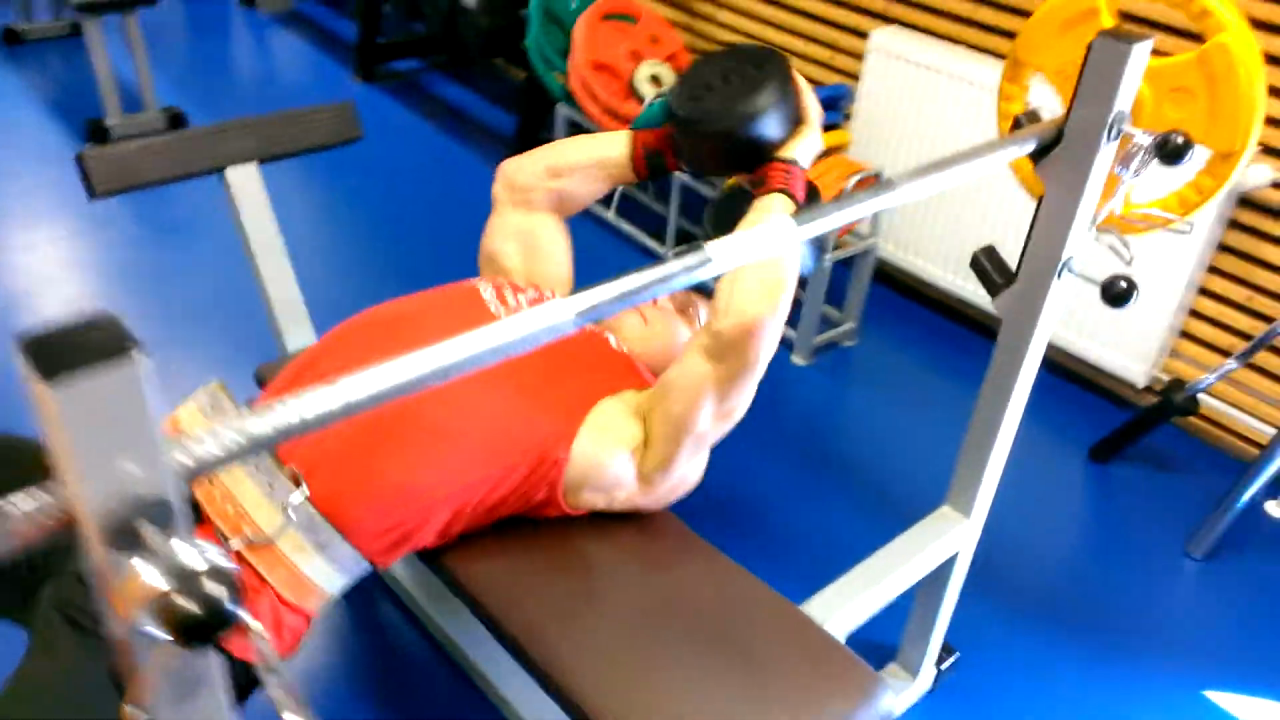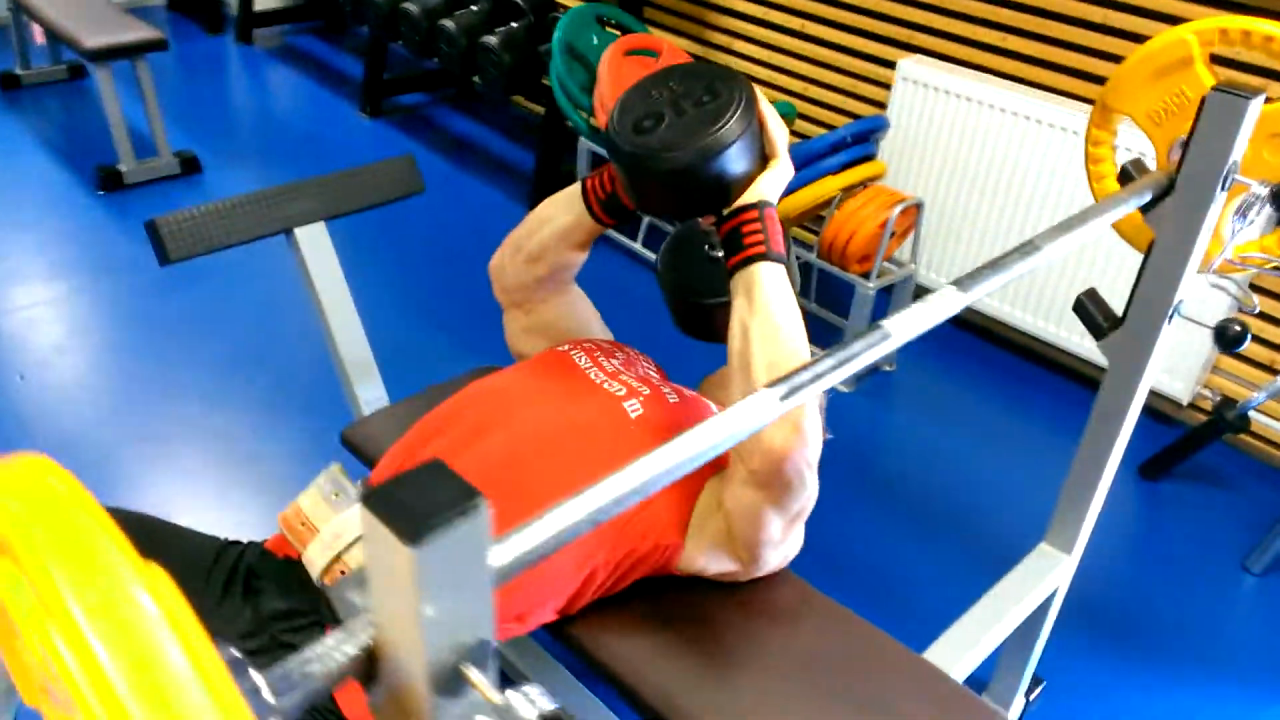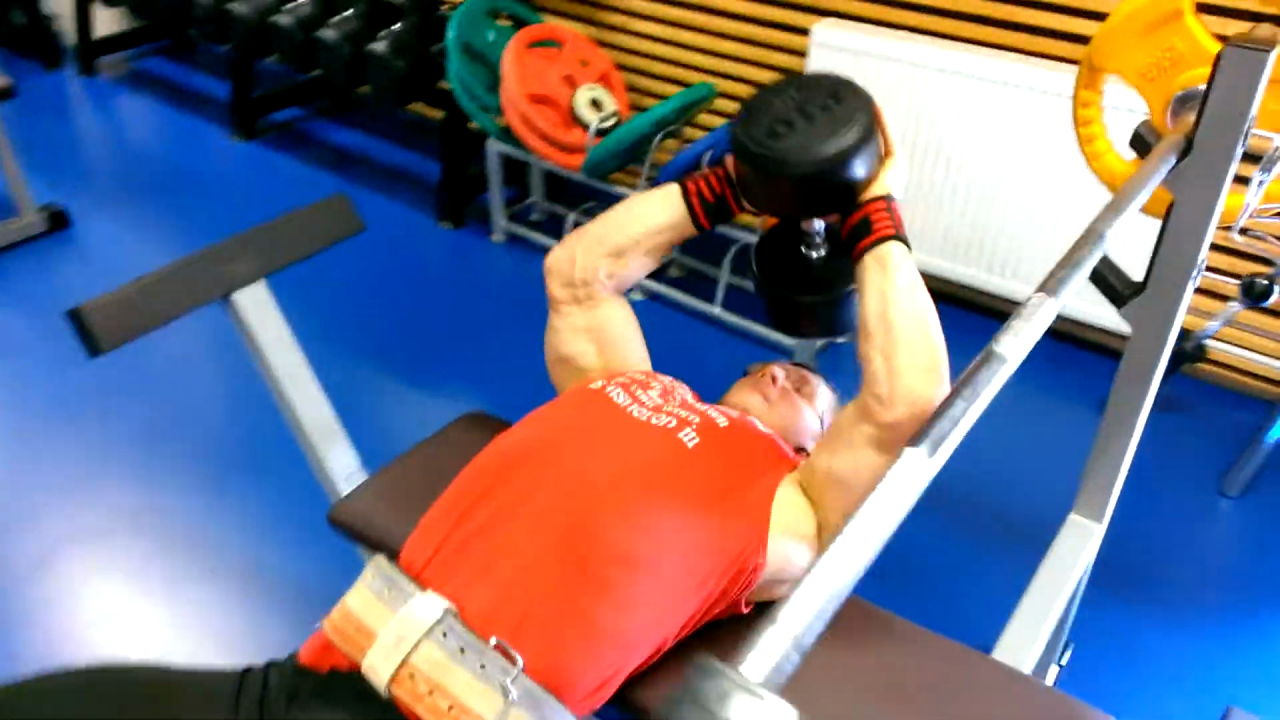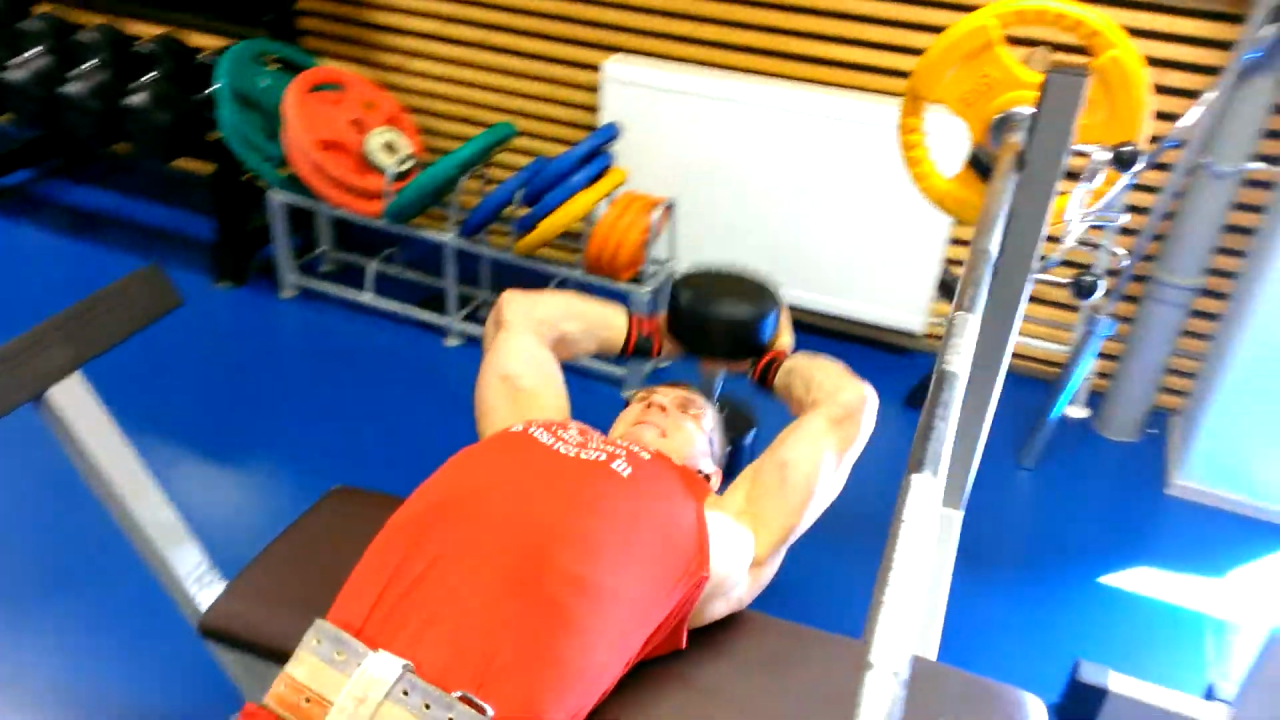
dt=0.5s
person 1, frame 1
left shoulder: (632, 447)
right shoulder: (539, 303)
left elbow: (739, 332)
right elbow: (523, 180)
left wrist: (781, 178)
right wrist: (668, 142)
person 1, frame 2
left shoulder: (751, 518)
right shoulder: (616, 371)
left elbow: (783, 440)
right elbow: (517, 273)
left wrist: (752, 221)
right wrist: (623, 184)
person 1, frame 3
left shoulder: (797, 511)
right shoulder: (632, 391)
left elbow: (910, 400)
right elbow: (577, 272)
left wrist: (873, 218)
right wrist: (725, 187)
person 1, frame 4
left shoulder: (713, 535)
right shoulder: (533, 436)
left elbow: (847, 402)
right elbow: (516, 315)
left wrist: (778, 357)
right wrist: (653, 335)
